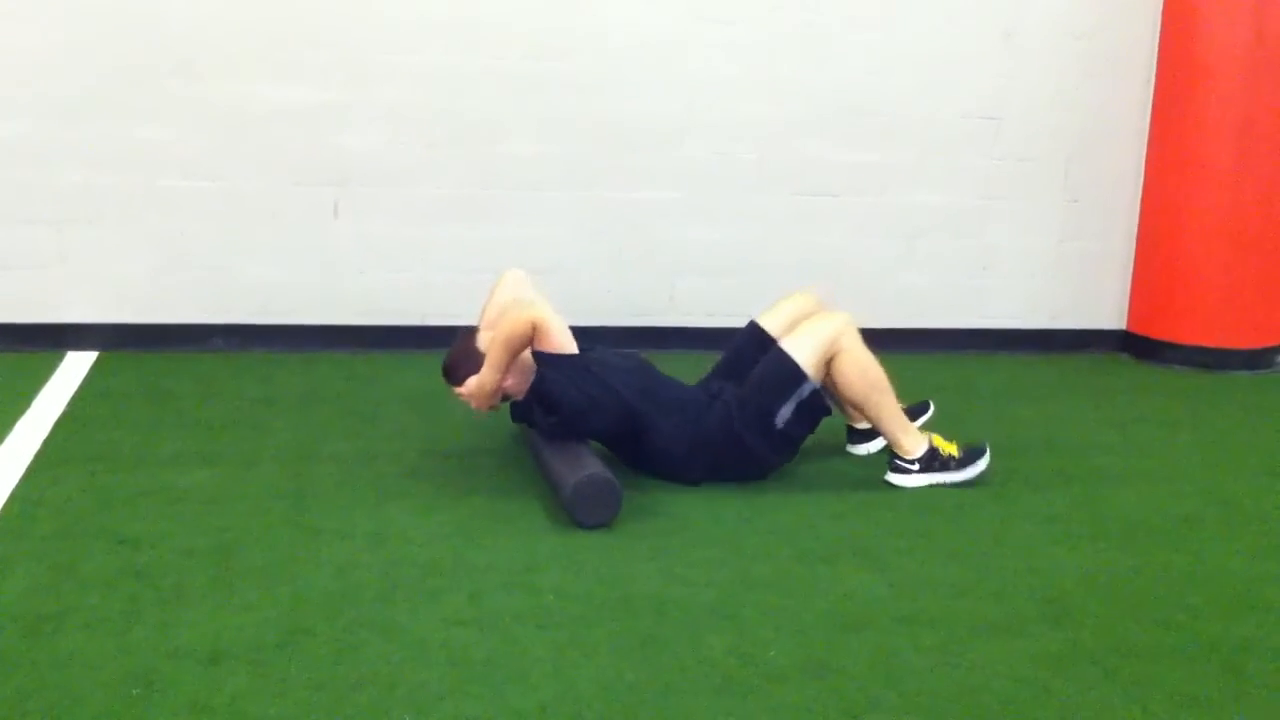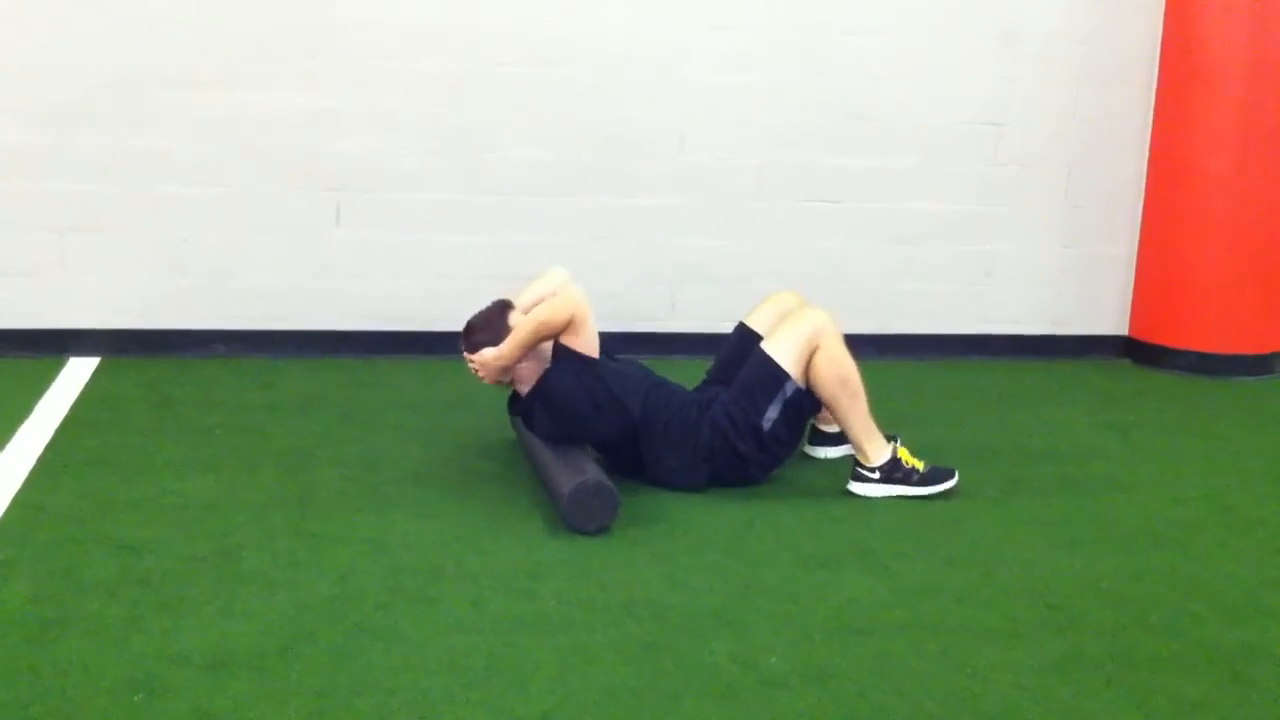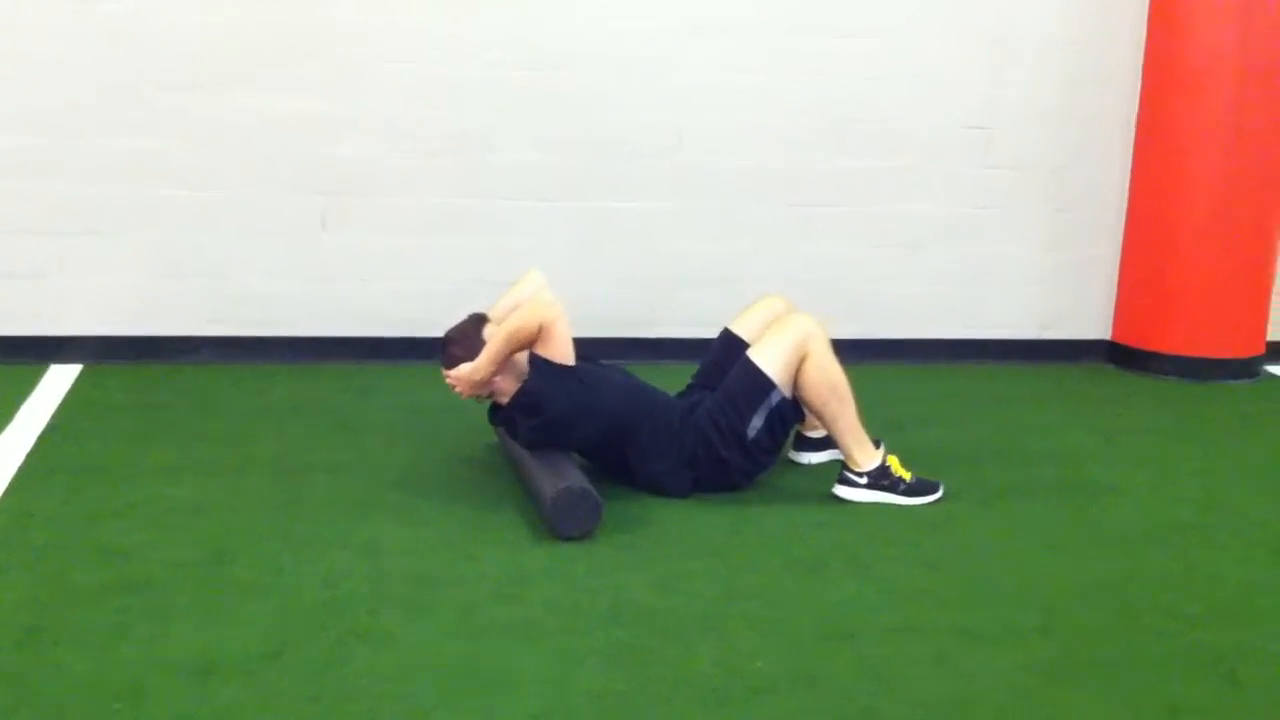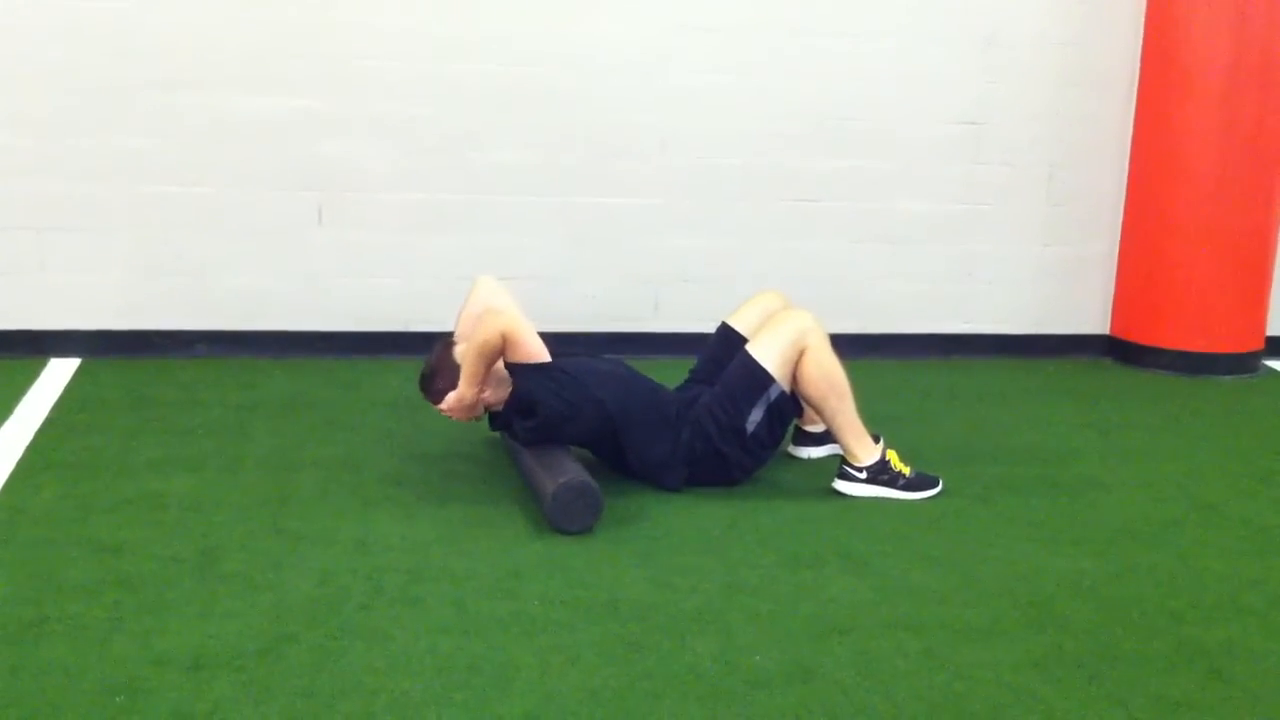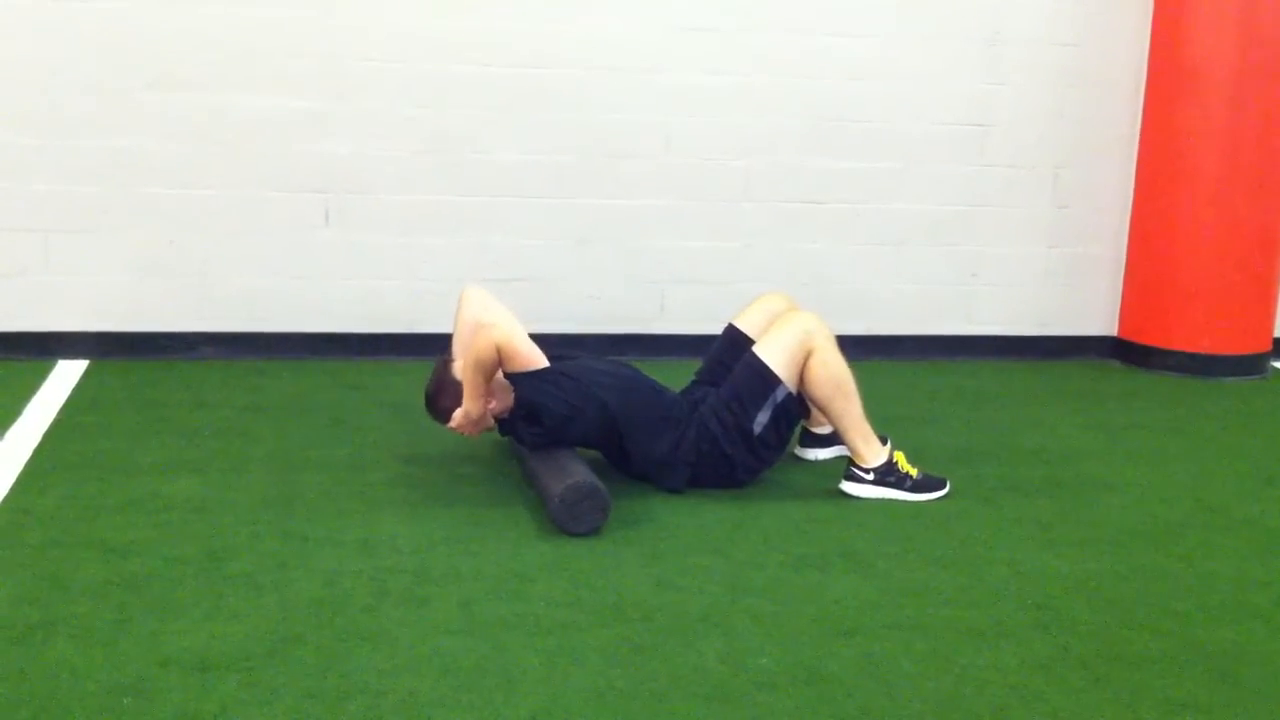
dt=1s
person 1, frame 1
left shoulder: (540, 394)
right shoulder: (557, 397)
left elbow: (515, 282)
right elbow: (531, 312)
left wrist: (478, 342)
right wrist: (485, 378)
left hip: (709, 402)
right hip: (728, 437)
left knee: (806, 305)
right knee: (834, 328)
left ankle: (864, 425)
right ankle: (912, 454)
person 1, frame 2
left shoulder: (539, 391)
right shoulder: (562, 397)
left elbow: (558, 279)
right elbow: (572, 302)
left wrist: (500, 321)
right wrist: (503, 356)
left hip: (704, 410)
right hip: (723, 446)
left knee: (787, 304)
right knee: (815, 326)
left ankle: (829, 429)
right ankle: (877, 463)
person 1, frame 3
left shoulder: (522, 401)
right shoulder: (542, 406)
left elbow: (533, 283)
right elbow: (545, 308)
left wrist: (478, 334)
right wrist: (480, 367)
left hip: (690, 414)
right hip: (709, 451)
left knee: (775, 309)
right knee: (803, 332)
left ankle: (814, 434)
right ankle: (865, 469)
person 1, frame 4
left shoulder: (518, 400)
right shoulder: (534, 406)
left elbow: (487, 291)
right elbow: (501, 319)
left wrist: (455, 358)
right wrist: (466, 388)
left hip: (687, 407)
right hip: (706, 446)
left knee: (772, 304)
right knee: (800, 328)
left ankle: (815, 430)
right ankle: (866, 464)
person 1, frame 5
left shoulder: (524, 398)
right shoulder: (538, 412)
left elbow: (475, 301)
right elbow: (493, 332)
left wrist: (460, 367)
right wrist: (473, 405)
left hip: (693, 406)
right hip: (713, 446)
left knee: (778, 304)
right knee: (807, 328)
left ankle: (822, 431)
right ankle: (872, 464)
